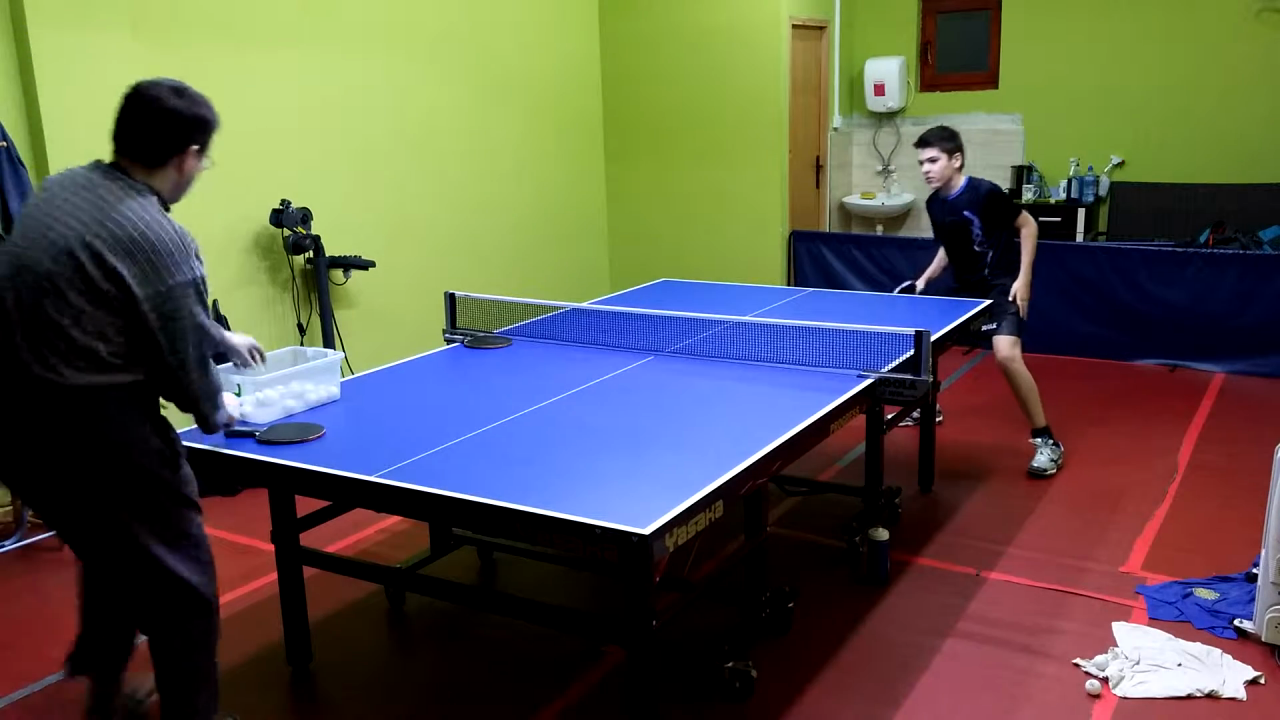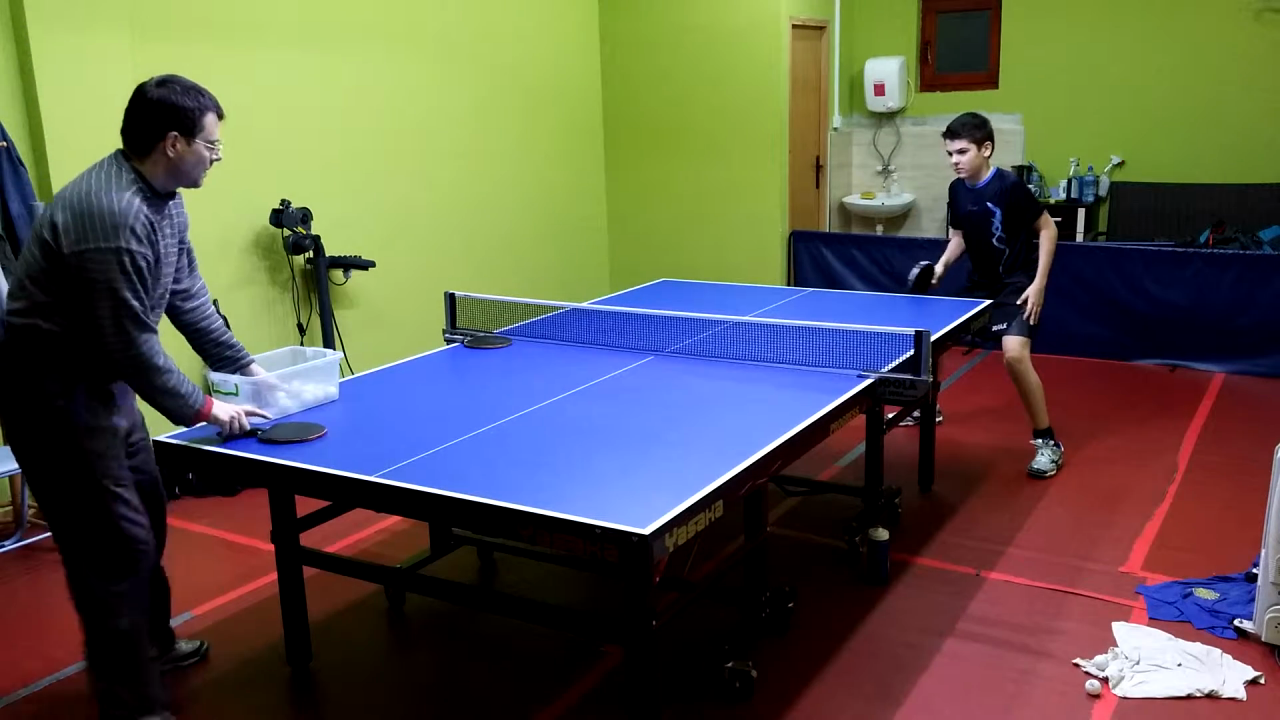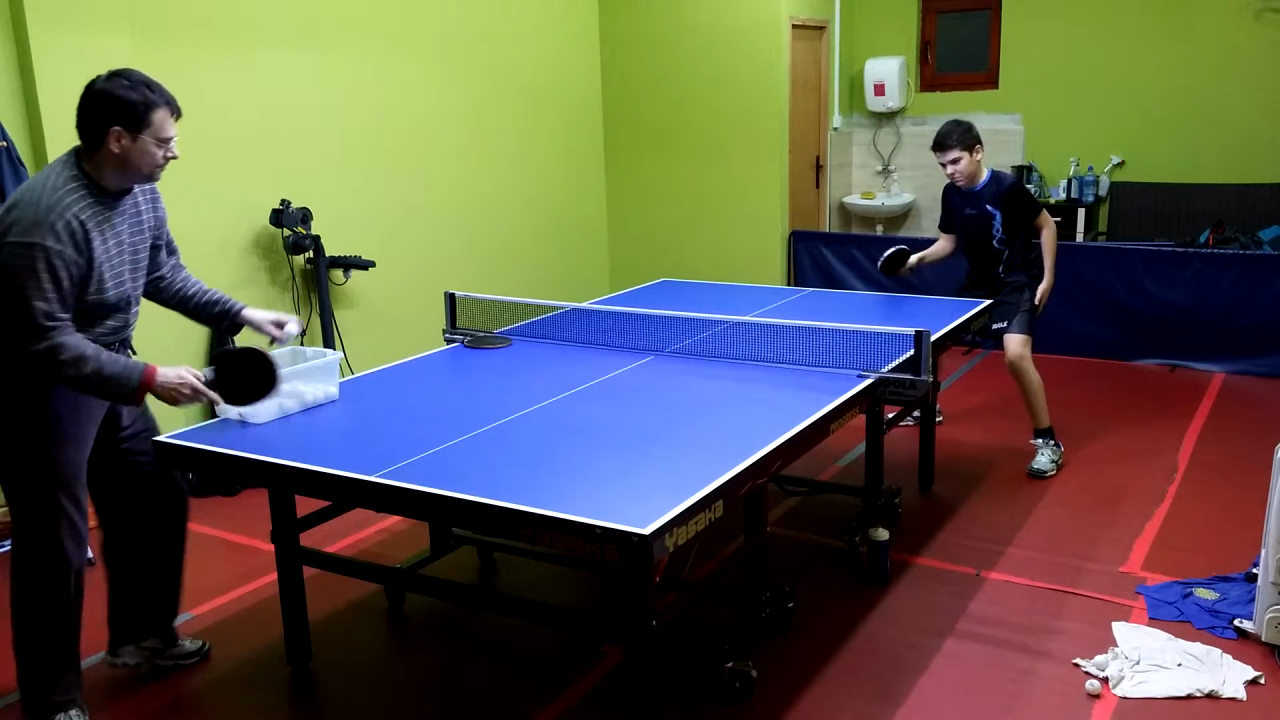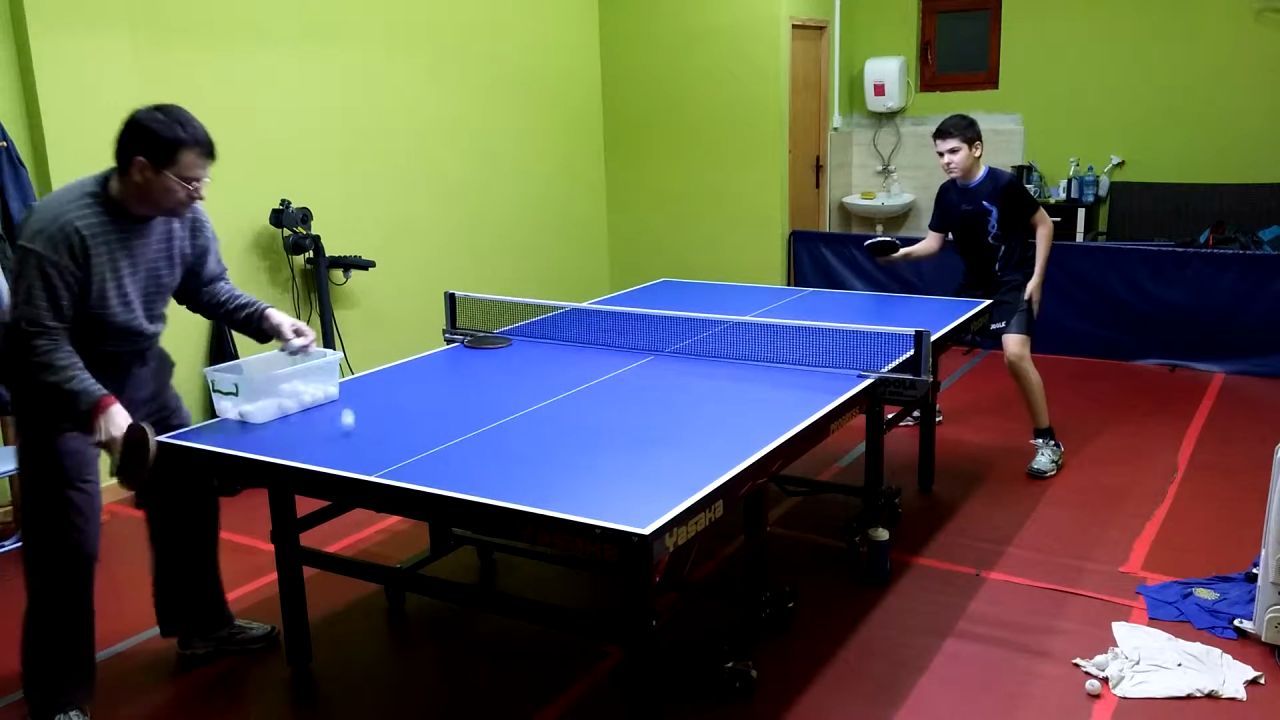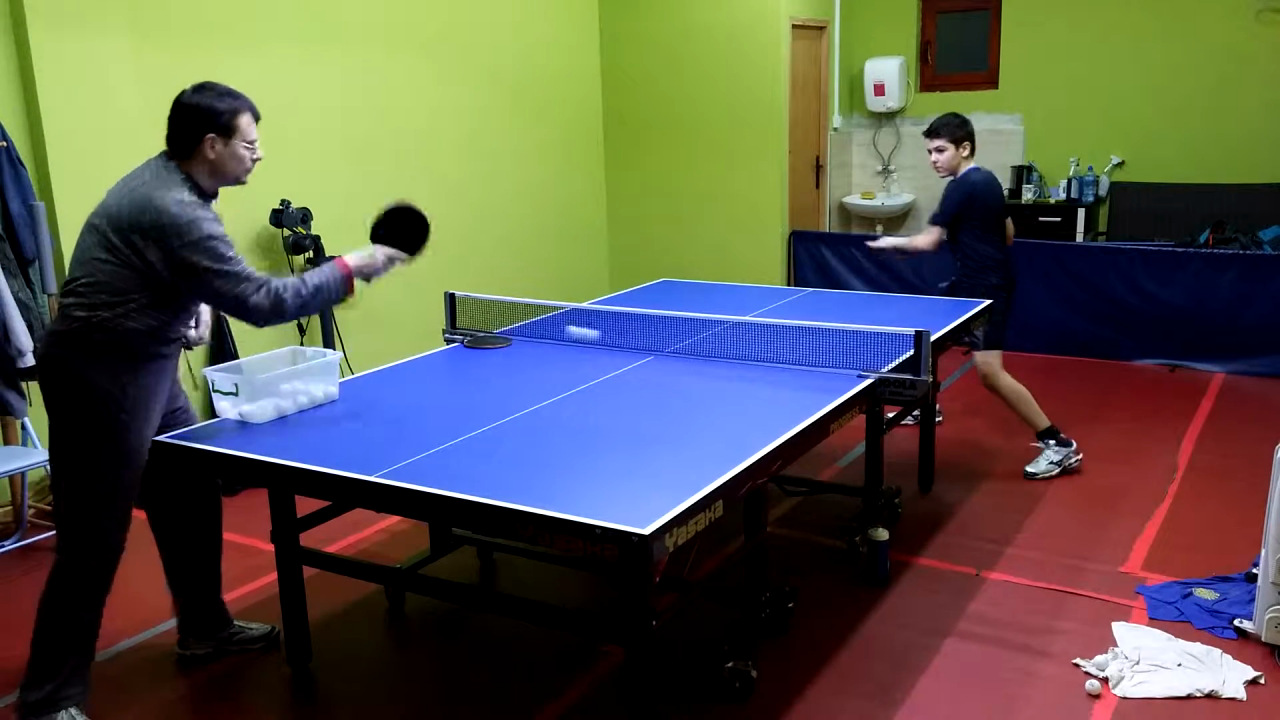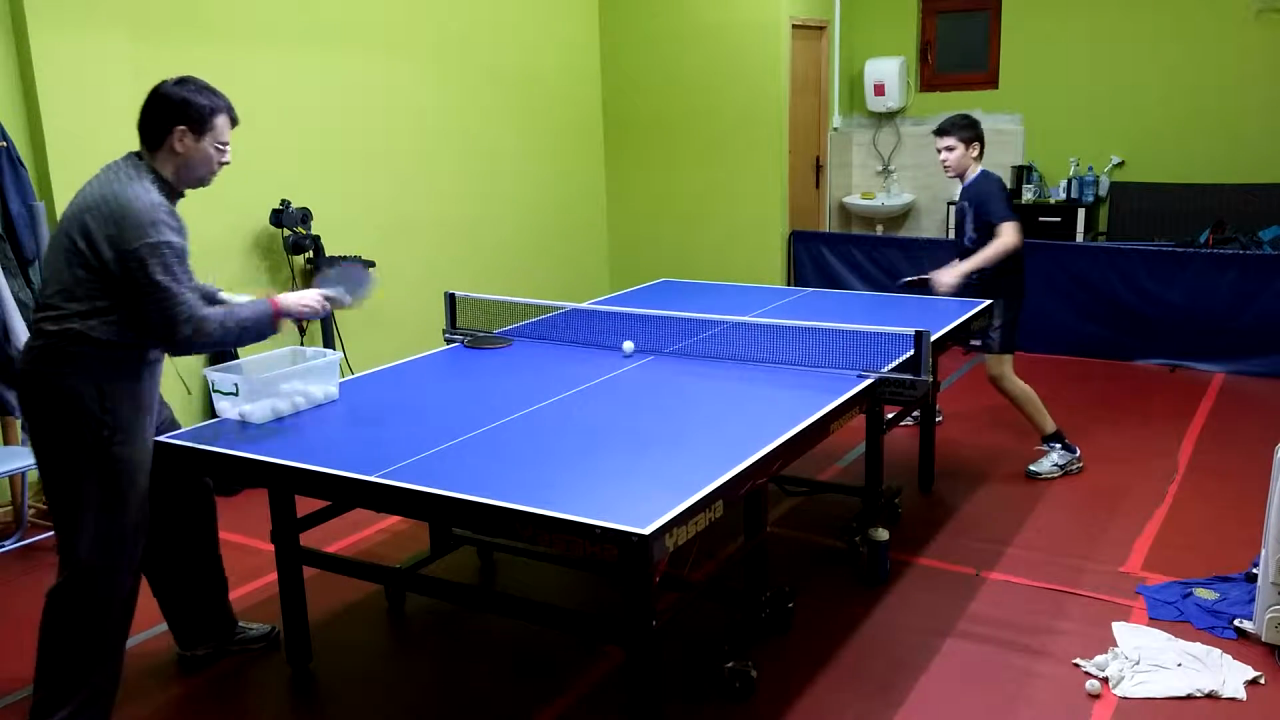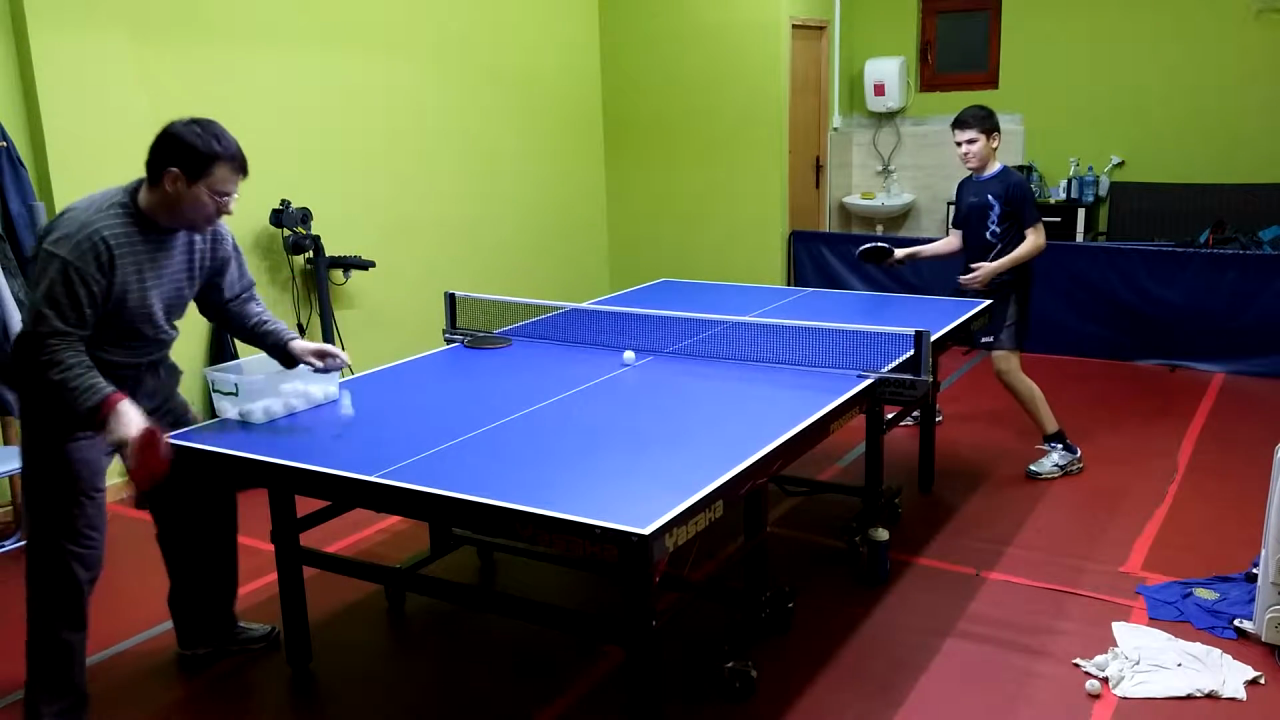
dt=0.4s
person 1, frame 1
left shoulder: (62, 190)
right shoulder: (159, 243)
right elbow: (184, 369)
left wrist: (221, 339)
right wrist: (218, 415)
right hip: (102, 430)
left knee: (114, 557)
right knee: (180, 576)
person 1, frame 2
left shoulder: (163, 200)
right shoulder: (112, 215)
left elbow: (185, 294)
right elbow: (132, 345)
left wrist: (243, 365)
right wrist: (201, 408)
left hip: (103, 377)
right hip: (54, 389)
left knee: (142, 512)
right knee: (113, 545)
left ankle: (140, 646)
person 1, frame 3
left shoulder: (140, 192)
left elbow: (163, 275)
left wrist: (238, 314)
right wrist: (150, 381)
left hip: (110, 374)
left knee: (157, 504)
right knee: (54, 548)
left ankle: (143, 636)
person 1, frame 4
left shoulder: (185, 218)
right shoulder: (61, 229)
left elbow: (208, 286)
left wrist: (264, 317)
right wrist: (96, 408)
left hip: (139, 370)
right hip: (61, 389)
left knee: (189, 495)
right knee: (66, 543)
left ankle: (201, 625)
person 1, frame 5
left shoulder: (168, 183)
right shoulder: (173, 213)
right elbow: (259, 302)
left wrist: (194, 304)
right wrist: (347, 270)
left hip: (142, 366)
right hip: (98, 376)
left knee: (191, 493)
right knee: (95, 536)
left ankle: (204, 625)
person 1, frame 6
left shoulder: (152, 192)
right shoulder: (136, 210)
right elbow: (184, 329)
left wrist: (223, 302)
right wrist: (278, 312)
left hip: (127, 382)
right hip: (84, 393)
left knee: (181, 505)
right knee: (104, 559)
left ankle: (204, 629)
person 1, frame 7
left shoulder: (207, 231)
right shoulder: (82, 236)
left elbow: (236, 301)
right elbow: (53, 349)
left wrist: (291, 347)
right wrist: (111, 409)
left hip: (148, 382)
right hip: (71, 397)
left knee: (205, 499)
right knee: (68, 557)
left ankle: (206, 628)
person 2, frame 1
left shoulder: (986, 193)
right shoulder: (934, 203)
left elbow: (1028, 226)
left wrist: (1023, 278)
right wrist: (924, 279)
left hip: (1002, 285)
right hip: (965, 287)
left knee: (1007, 355)
left ankle: (1047, 442)
person 2, frame 2
left shoulder: (1010, 187)
right shoulder: (957, 190)
left elbow: (1047, 229)
left wrist: (1039, 283)
right wrist: (942, 264)
left hip: (1016, 284)
right hip: (978, 283)
left knee: (1015, 356)
left ankle: (1047, 442)
person 2, frame 3
left shoulder: (1007, 187)
right shoulder: (951, 194)
left elbow: (1046, 225)
right elbow: (948, 241)
left wrist: (1047, 277)
right wrist: (919, 258)
left hip: (1017, 282)
right hip: (977, 282)
left knee: (1016, 355)
left ankle: (1048, 442)
person 2, frame 4
left shoulder: (1004, 184)
right shoulder: (947, 192)
left elbow: (1044, 225)
right elbow: (934, 241)
left wrist: (1037, 277)
right wrist: (904, 252)
left hip: (1013, 282)
right hip: (974, 283)
left knee: (1015, 355)
left ankle: (1047, 442)
person 2, frame 5
left shoulder: (963, 186)
right shoulder: (986, 180)
left elbow: (929, 240)
right elbow: (1008, 233)
left wrist: (891, 242)
left hip: (986, 288)
right hip: (973, 284)
left knee: (990, 371)
left ankle: (1058, 444)
person 2, frame 6
left shoulder: (986, 186)
right shoulder: (970, 188)
left elbow: (1009, 239)
left wrist: (958, 269)
right wrist: (952, 271)
left hip: (998, 292)
right hip: (977, 289)
left knee: (999, 373)
left ankle: (1062, 448)
person 2, frame 7
left shoulder: (1013, 183)
right shoulder: (965, 187)
left elbow: (1037, 240)
left wrist: (995, 268)
right wrist: (910, 251)
left hip: (1006, 289)
right hip: (971, 287)
left knee: (1005, 367)
left ankle: (1063, 448)
